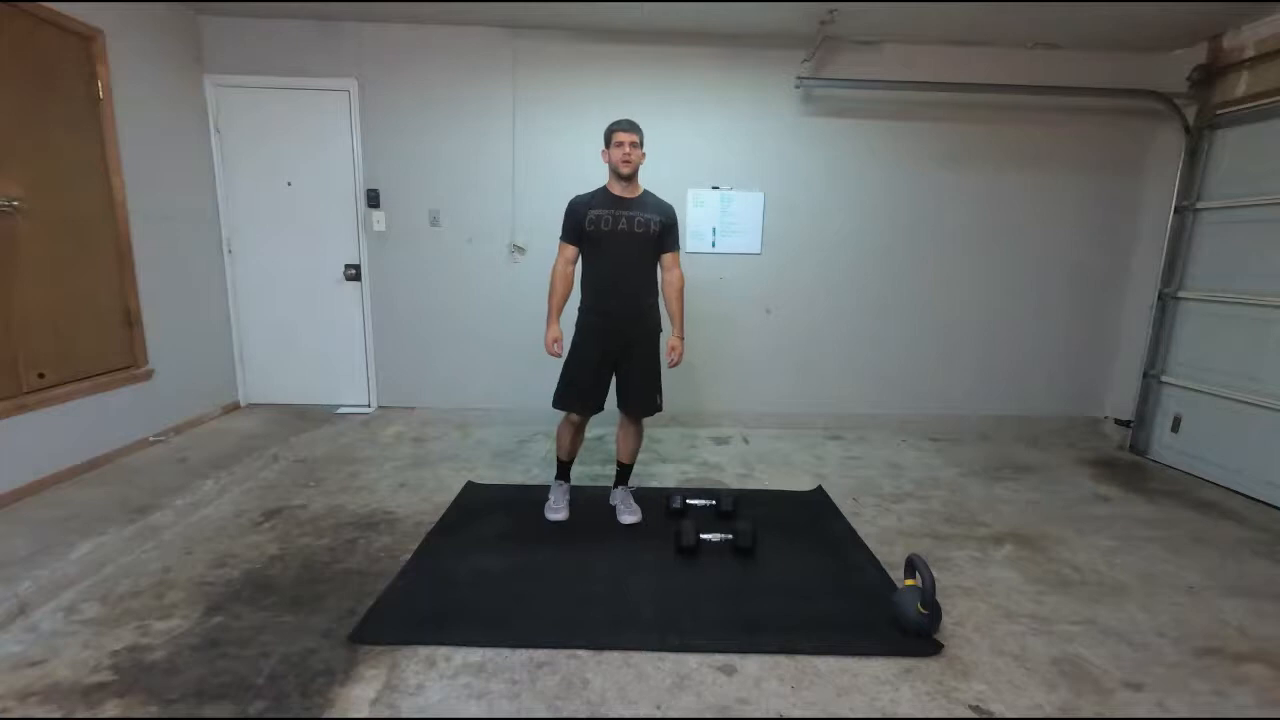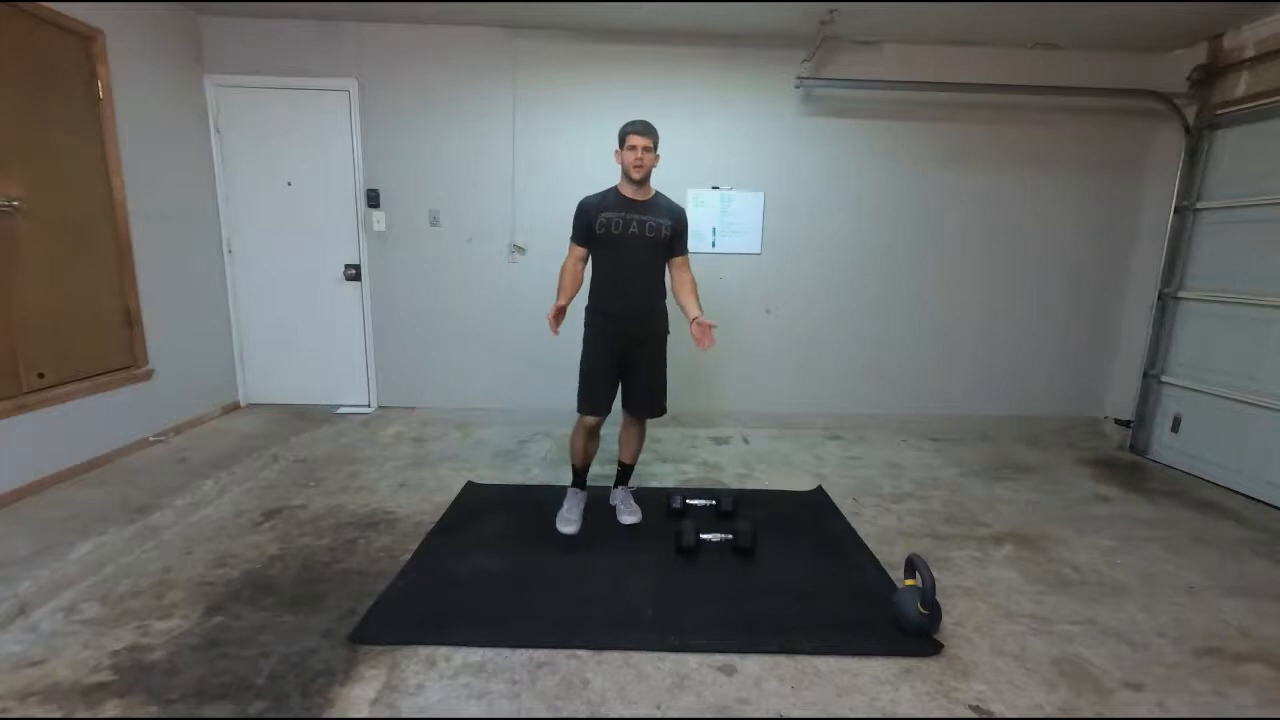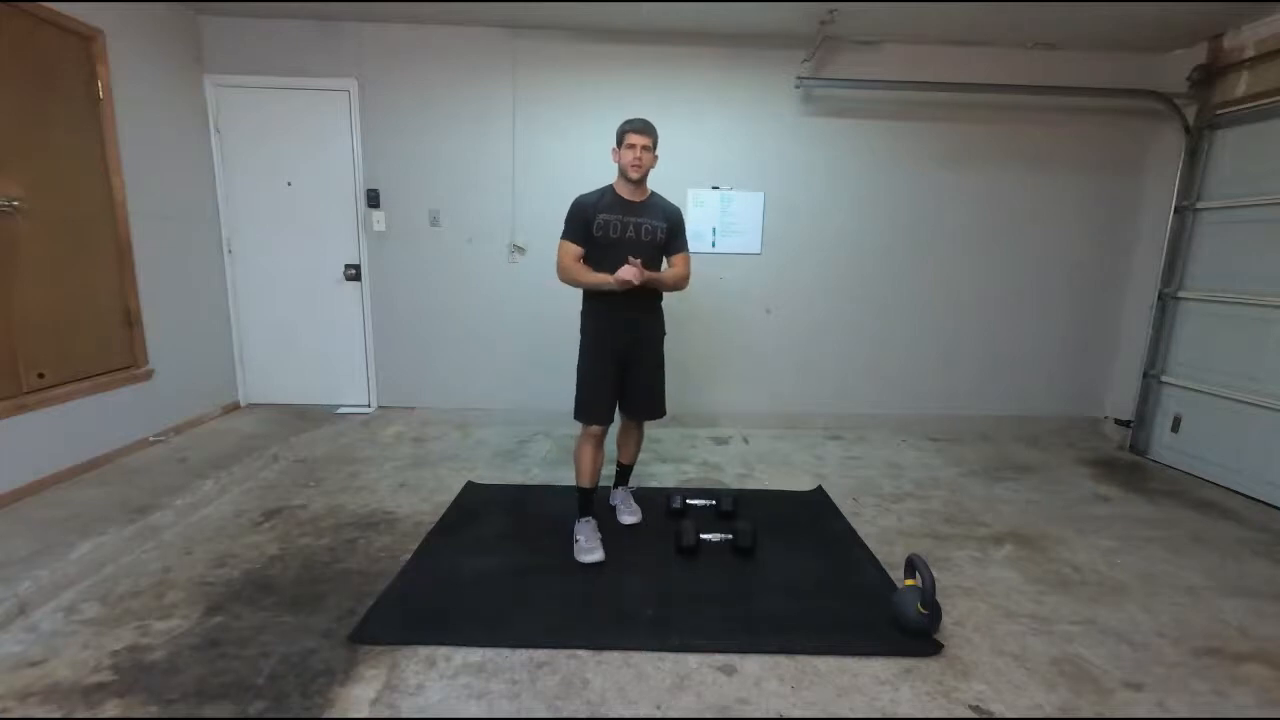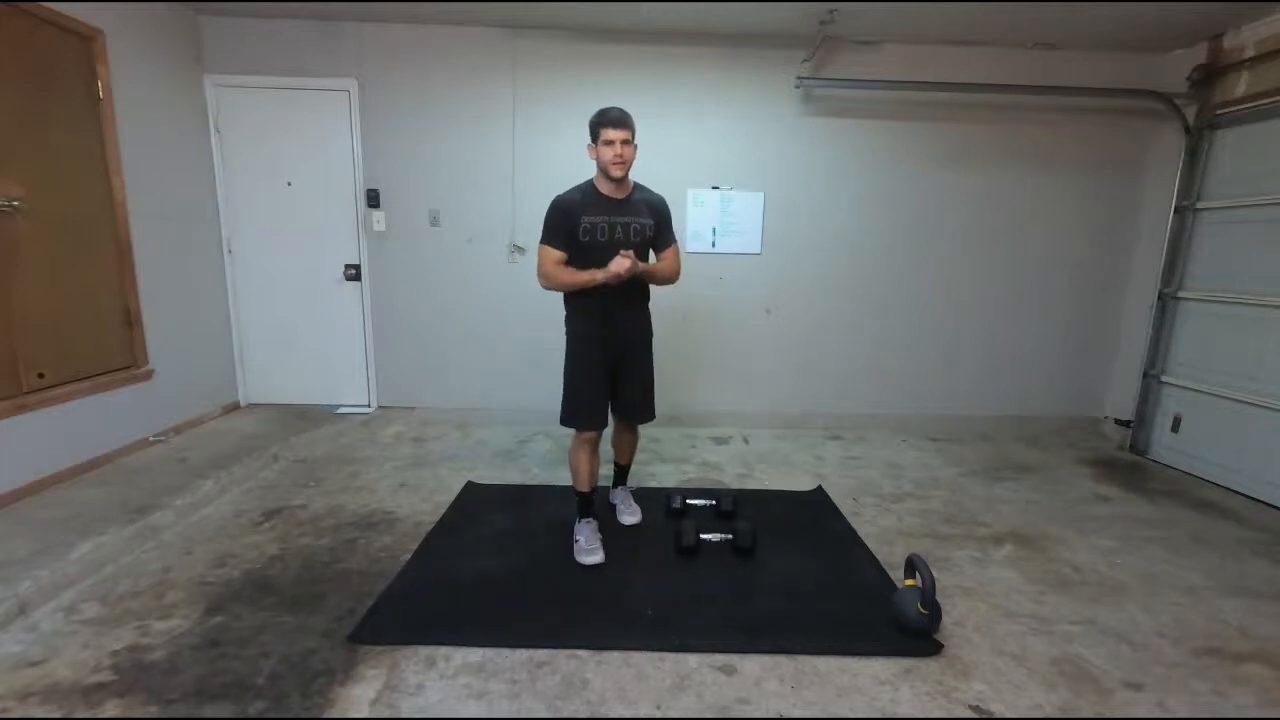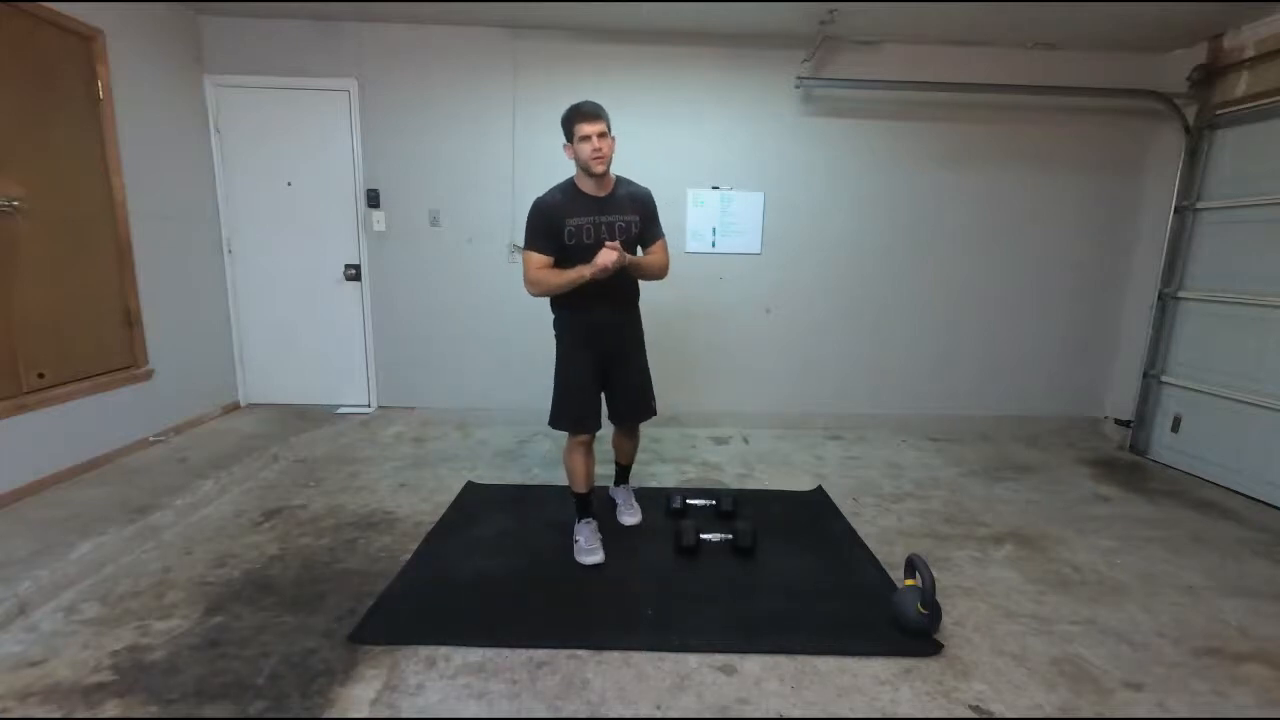
dt=0.4s
person 1, frame 1
left shoulder: (662, 212)
right shoulder: (582, 206)
left elbow: (671, 273)
right elbow: (565, 265)
left wrist: (677, 331)
right wrist: (552, 321)
left hip: (642, 331)
right hip: (593, 328)
left knee: (634, 414)
right knee: (576, 413)
left ankle: (621, 488)
right ankle: (561, 482)
person 1, frame 2
left shoulder: (672, 213)
right shoulder: (592, 206)
left elbow: (680, 271)
right elbow: (575, 262)
left wrist: (694, 315)
right wrist: (563, 300)
left hip: (650, 332)
right hip: (602, 329)
left knee: (637, 415)
right knee: (590, 418)
left ankle: (621, 488)
right ankle: (576, 490)
person 1, frame 3
left shoulder: (668, 213)
right shoulder: (587, 206)
left elbow: (680, 273)
right elbow: (566, 267)
left wrist: (648, 277)
right wrist: (612, 280)
left hip: (647, 333)
right hip: (600, 332)
left knee: (635, 417)
right knee: (593, 426)
left ankle: (621, 489)
right ankle: (585, 518)
person 1, frame 4
left shoulder: (653, 205)
right shoulder: (567, 205)
left elbow: (672, 267)
right elbow: (547, 273)
left wrist: (638, 268)
right wrist: (603, 273)
left hip: (635, 333)
right hip: (587, 335)
left knee: (629, 419)
right knee: (587, 430)
left ankle: (620, 488)
right ankle: (585, 519)
person 1, frame 5
left shoulder: (638, 198)
right shoulder: (550, 207)
left elbow: (660, 264)
right elbow: (534, 280)
left wrist: (625, 260)
right wrist: (590, 268)
left hip: (626, 332)
right hip: (576, 338)
left knee: (629, 421)
right knee: (580, 433)
left ankle: (621, 486)
right ankle: (584, 519)
